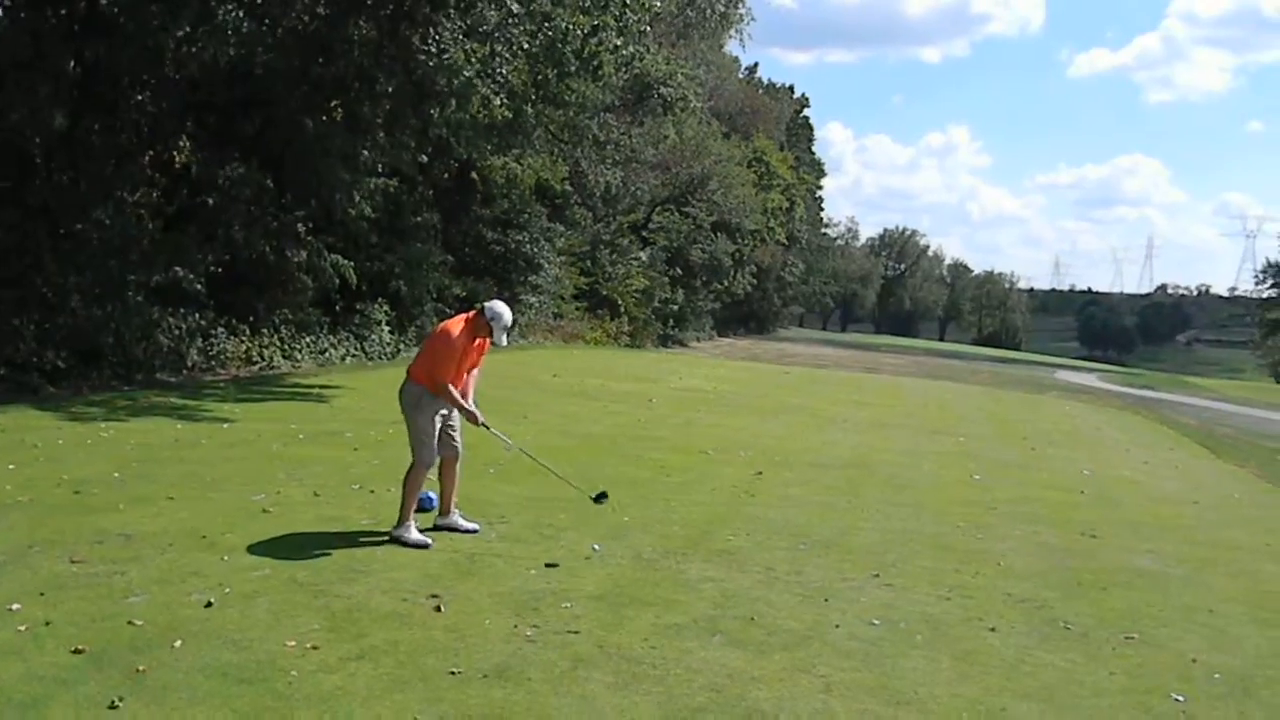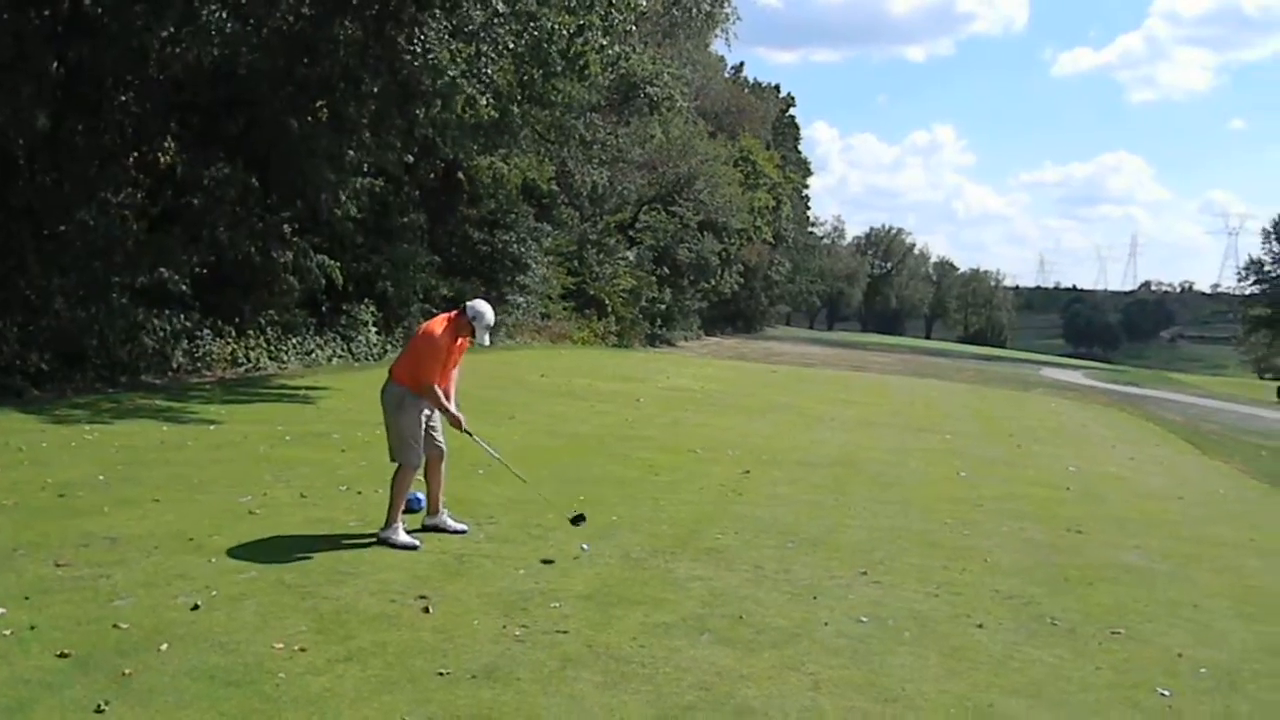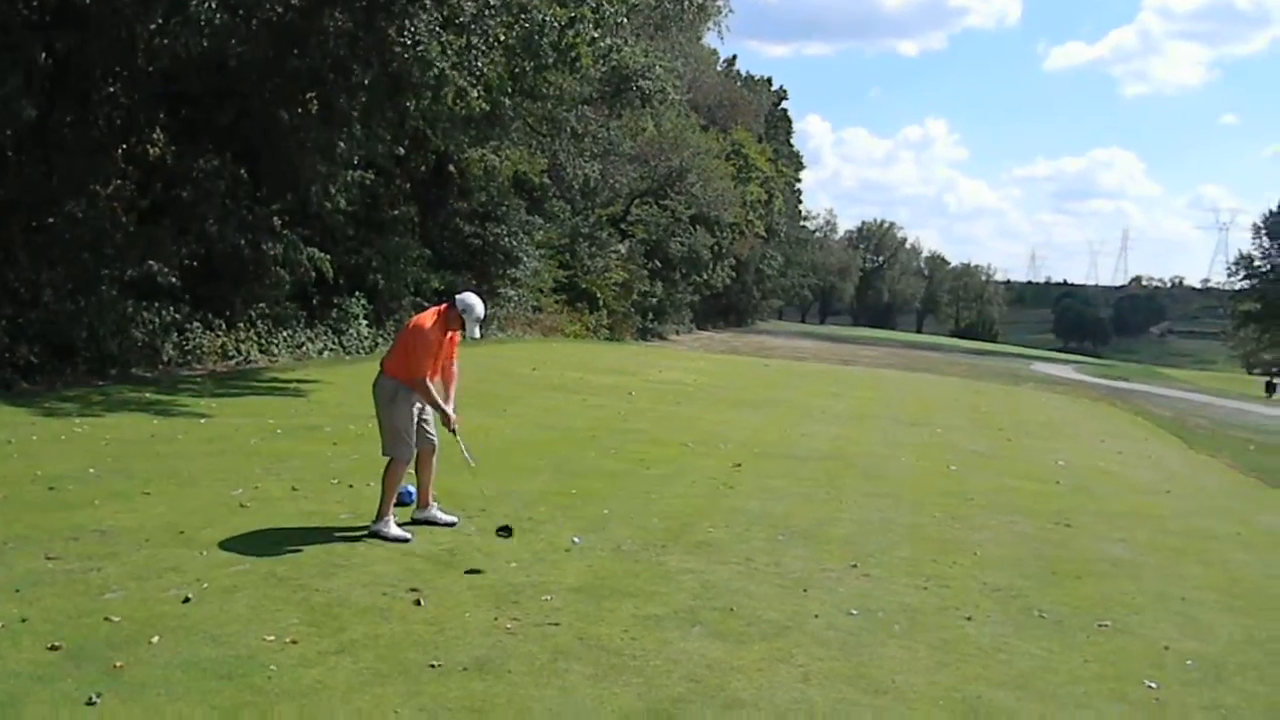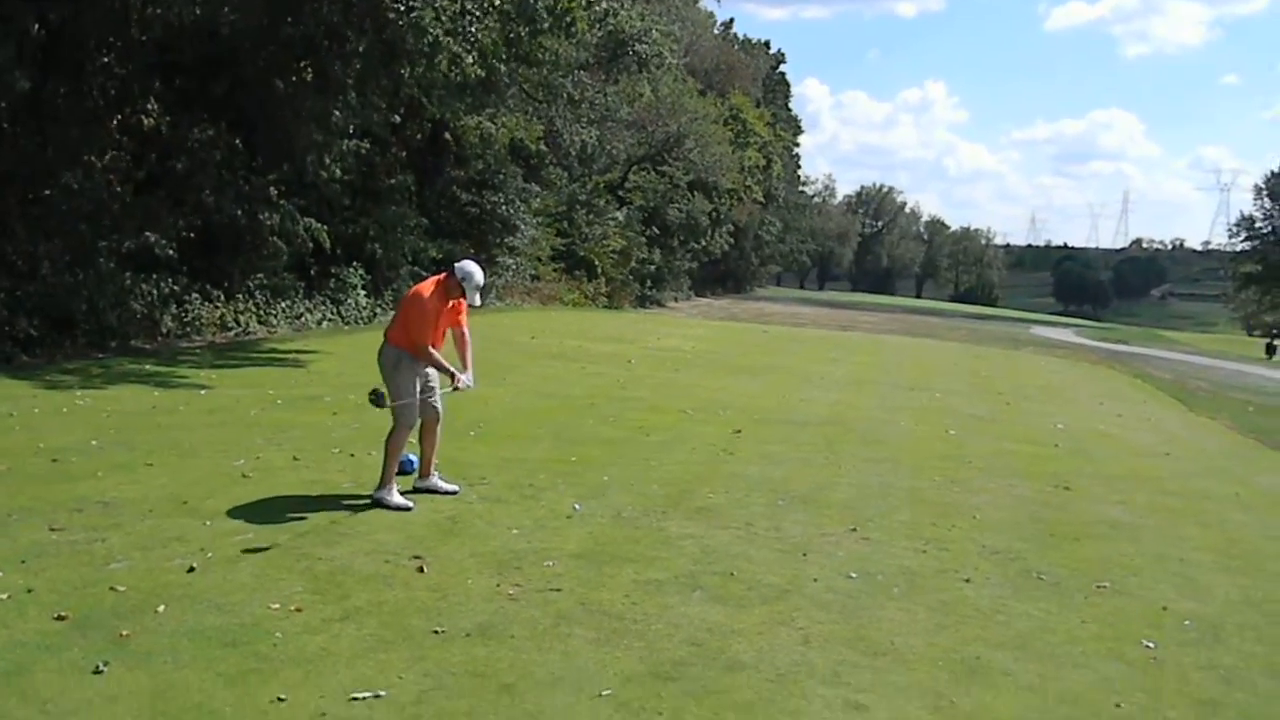
dt=0.2s
person 1, frame 1
left shoulder: (481, 335)
right shoulder: (453, 336)
left elbow: (472, 368)
right elbow: (442, 384)
left wrist: (469, 401)
right wrist: (466, 410)
left hip: (444, 396)
right hip: (422, 394)
left knee: (452, 454)
right knee: (424, 459)
left ankle: (447, 515)
right ankle: (404, 525)
person 1, frame 2
left shoulder: (460, 333)
right shoulder: (436, 336)
left elbow: (451, 369)
right elbow: (429, 386)
left wrist: (451, 404)
right wrist: (450, 413)
left hip: (425, 397)
right hip: (403, 395)
left knee: (437, 453)
right knee: (411, 460)
left ankle: (435, 514)
right ankle: (391, 528)
person 1, frame 3
left shoulder: (452, 327)
right shoulder: (425, 329)
left elbow: (449, 364)
right elbow: (421, 380)
left wrist: (450, 404)
right wrist: (443, 411)
left hip: (418, 390)
right hip: (396, 388)
left knee: (428, 447)
right knee: (402, 454)
left ankle: (425, 508)
right ankle: (382, 521)
person 1, frame 4
left shoulder: (456, 297)
right shoulder: (424, 298)
left elbow: (461, 333)
right elbow: (423, 347)
left wrist: (467, 371)
right wrist: (451, 372)
left hip: (424, 359)
right hip: (400, 357)
left knee: (433, 416)
right knee: (406, 421)
left ankle: (426, 477)
right ankle: (385, 489)
